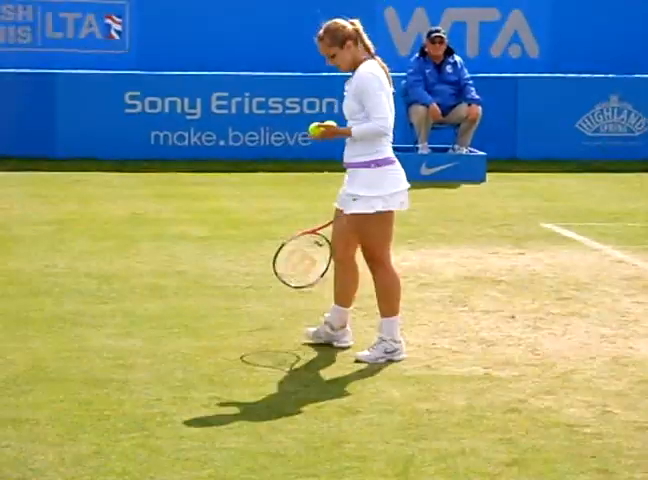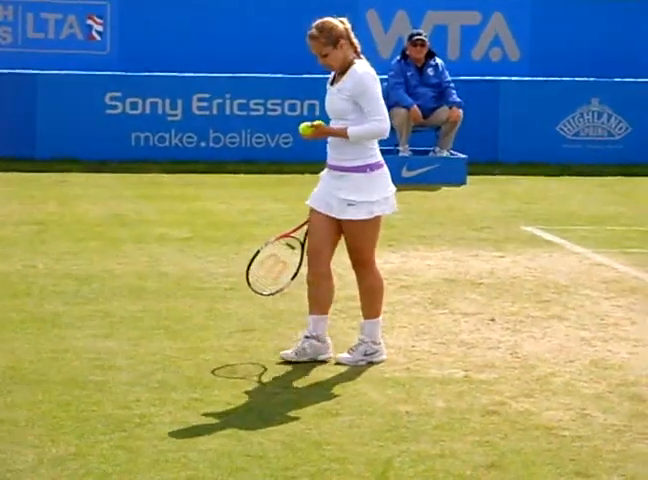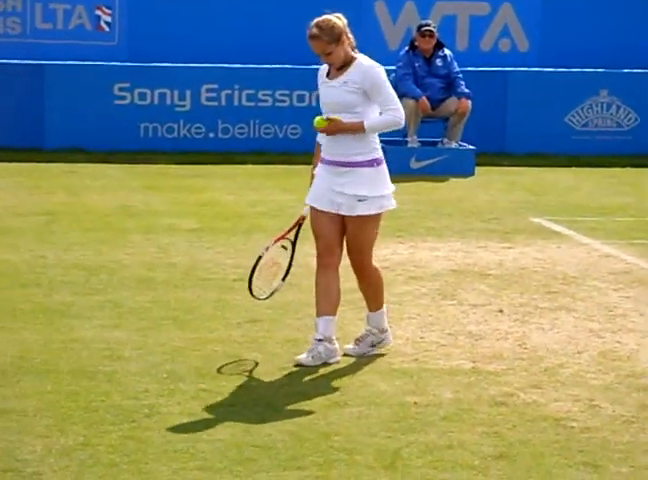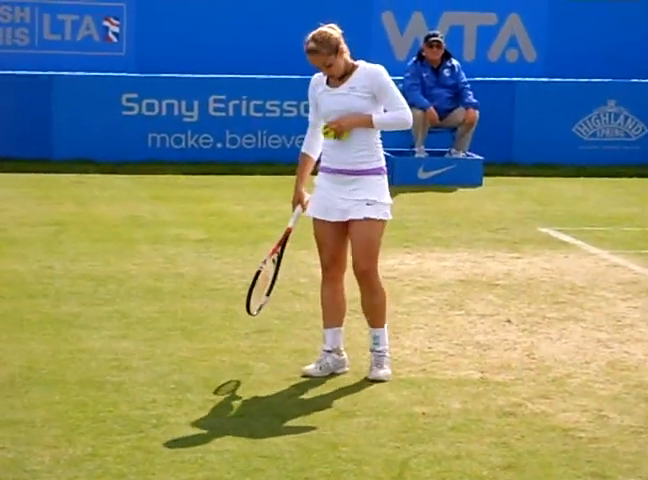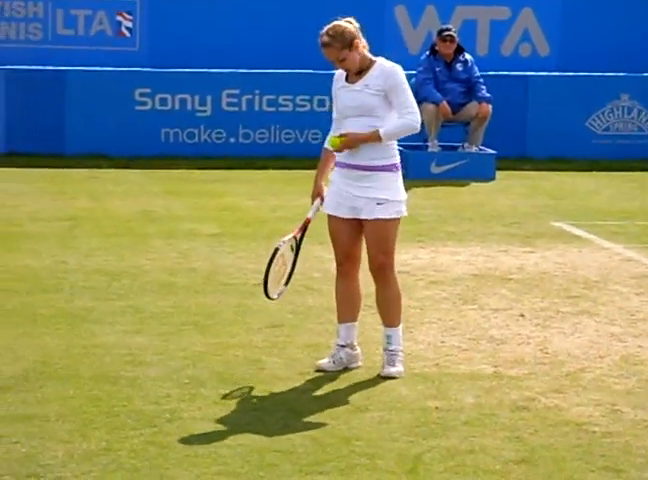
dt=0.3s
person 1, frame 1
left shoulder: (367, 74)
right shoulder: (362, 75)
left elbow: (382, 126)
left wrist: (339, 132)
left hip: (374, 179)
right hip: (360, 178)
left knee: (377, 260)
right knee: (341, 252)
left ankle: (391, 342)
right ankle: (336, 326)
person 1, frame 2
left shoulder: (361, 76)
right shoulder: (336, 79)
left elbow: (380, 127)
left wrist: (332, 132)
left hip: (362, 182)
right hip: (334, 180)
left knee: (363, 263)
right knee: (316, 259)
left ankle: (371, 343)
right ankle: (316, 340)
person 1, frame 3
left shoulder: (368, 70)
right shoulder: (324, 74)
left elbow: (396, 117)
left wrist: (349, 126)
right wrist: (315, 169)
left hip: (364, 177)
right hip: (328, 177)
left knee: (360, 261)
right knee: (326, 260)
left ankle: (377, 329)
right ankle: (324, 342)
person 1, frame 4
left shoulder: (373, 74)
right shoulder: (317, 85)
left elbow: (404, 117)
left wrist: (358, 119)
right wrist: (299, 186)
left hip: (367, 185)
right hip: (328, 185)
left knee: (365, 270)
right knee: (330, 271)
left ankle: (379, 349)
right ankle: (333, 352)
person 1, frame 5
left shoulder: (389, 72)
right shoulder: (339, 80)
left elbow: (411, 121)
left wrist: (364, 136)
right wrist: (320, 177)
left hip: (380, 181)
right hip: (343, 181)
left knee: (382, 267)
right knee: (345, 266)
left ankle: (394, 350)
right ankle: (346, 347)
